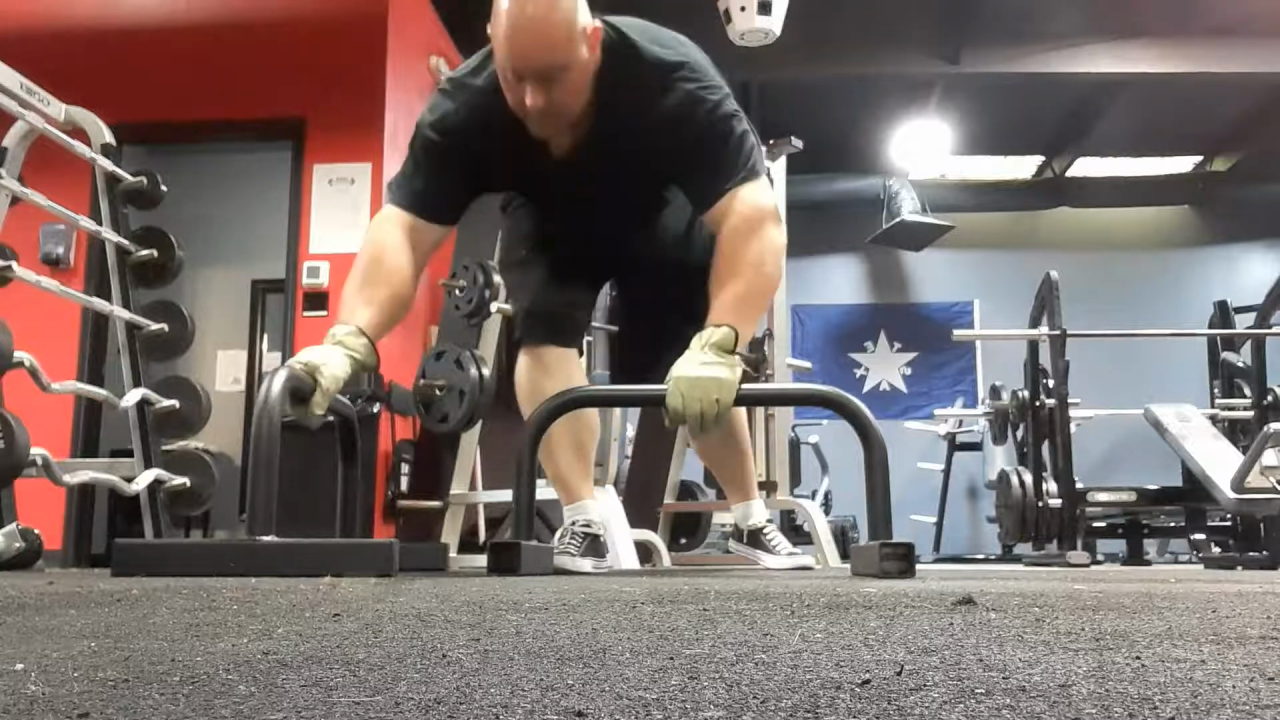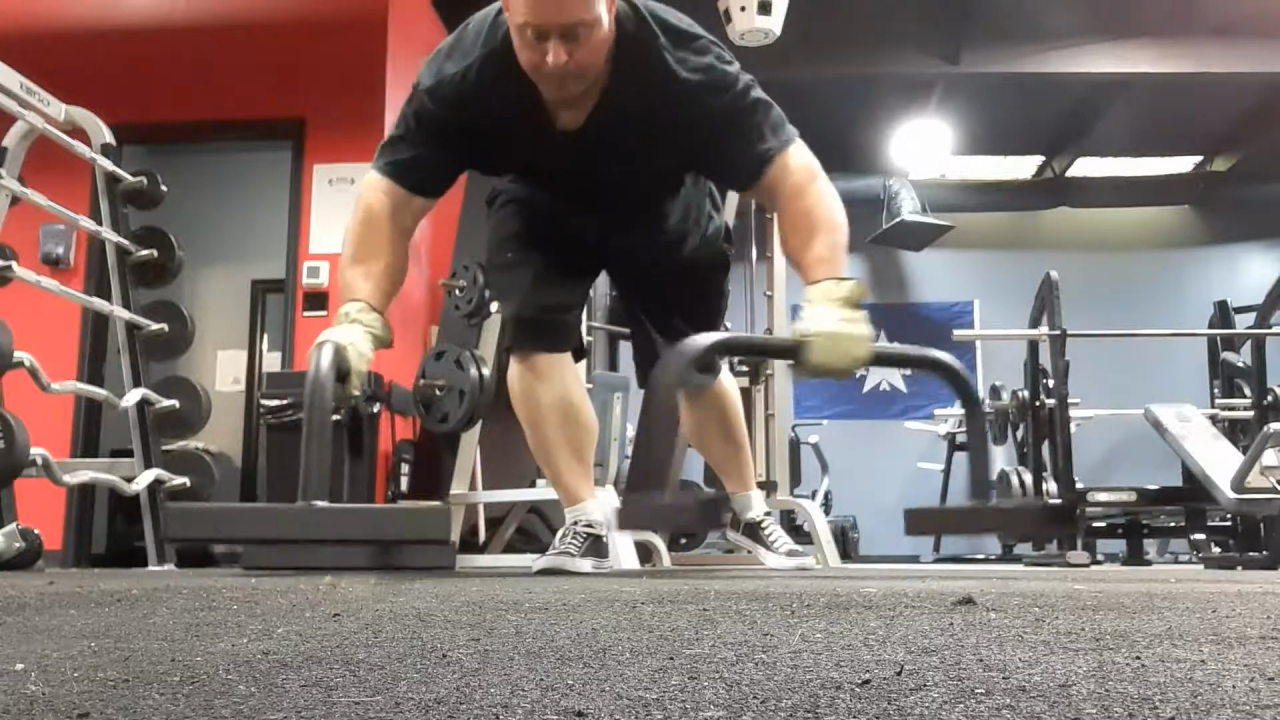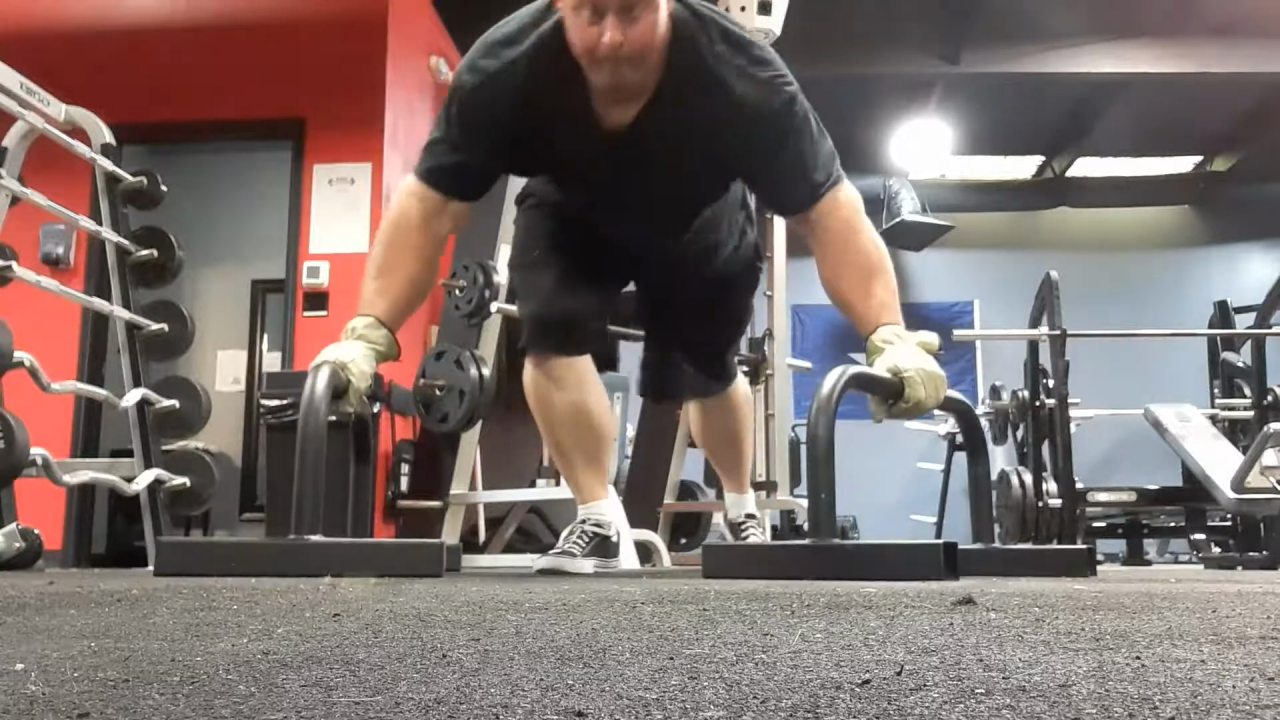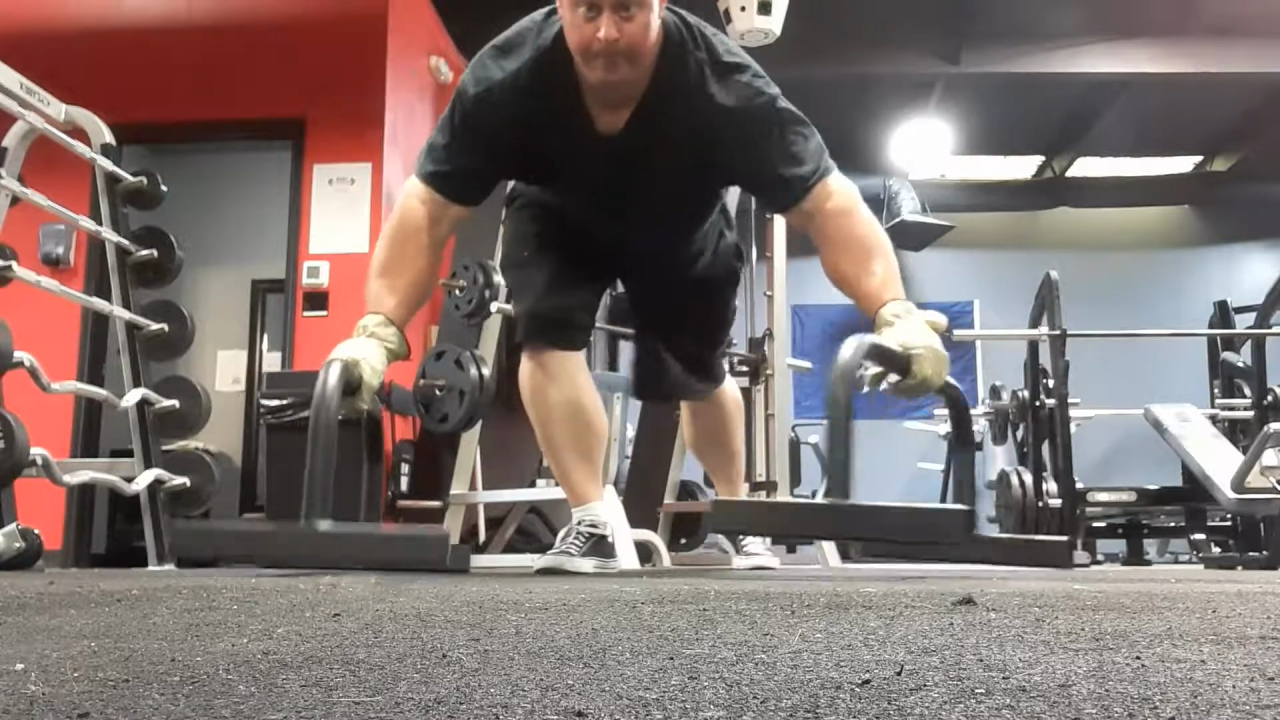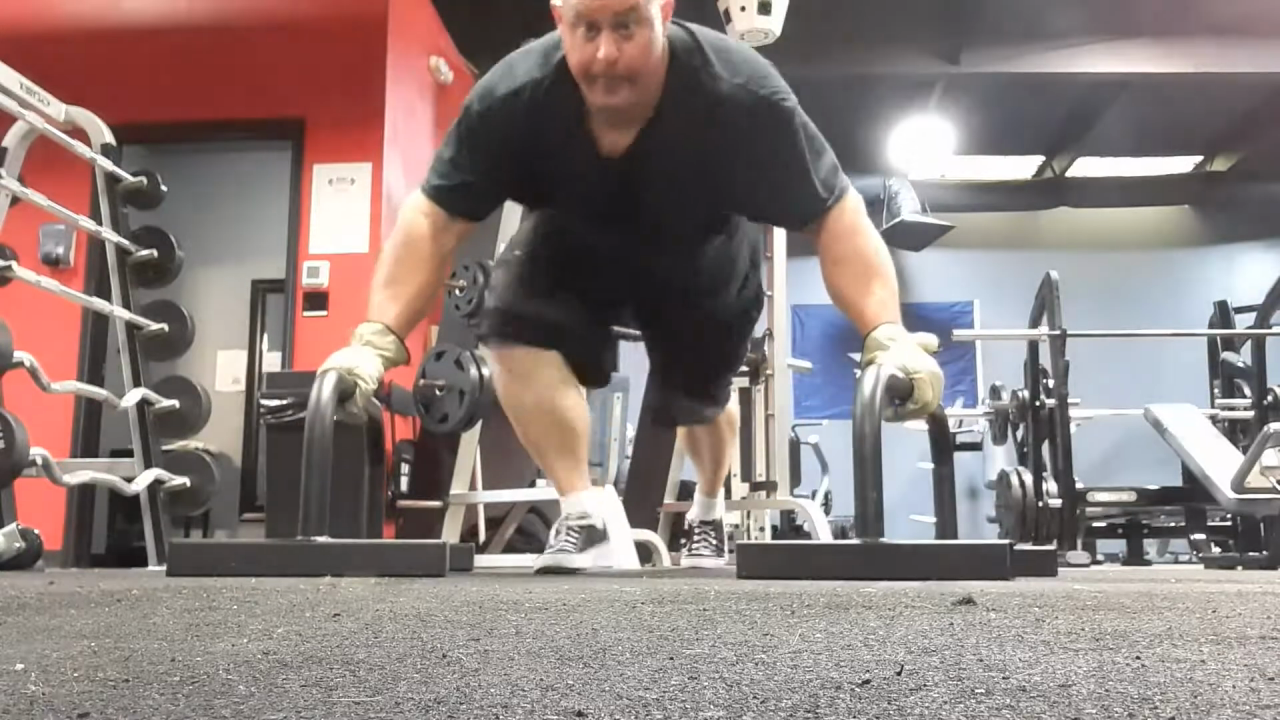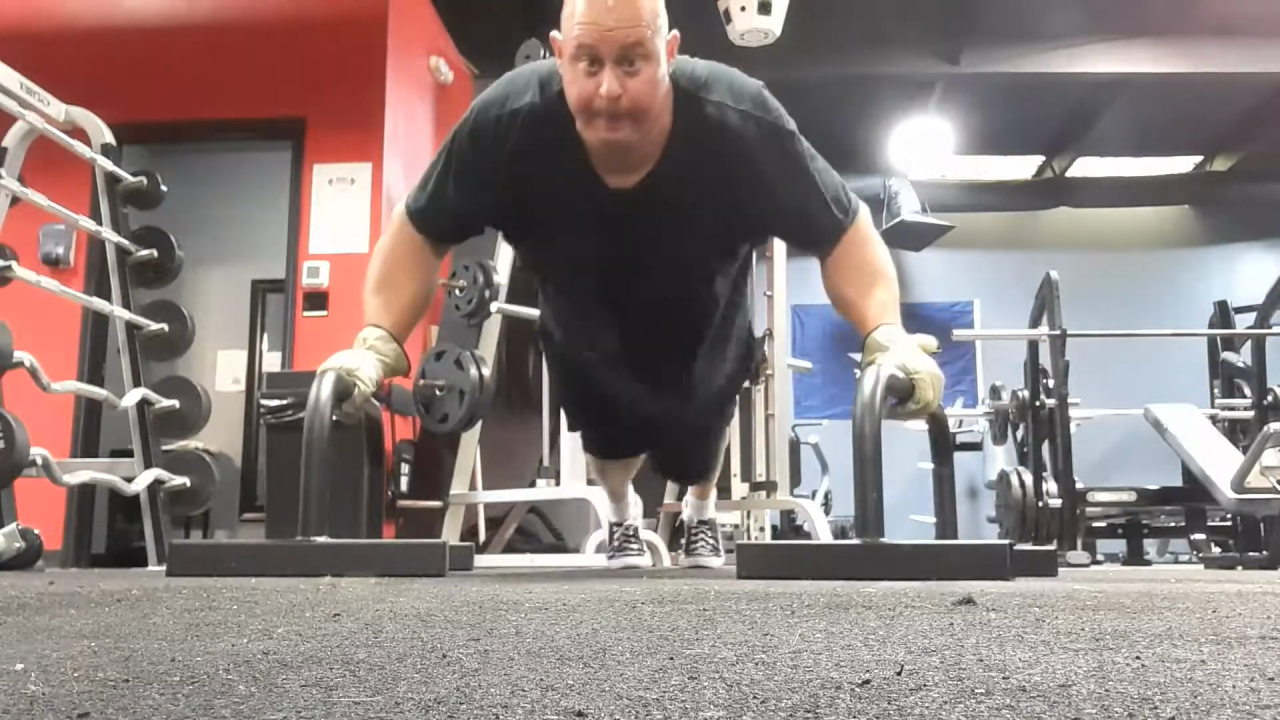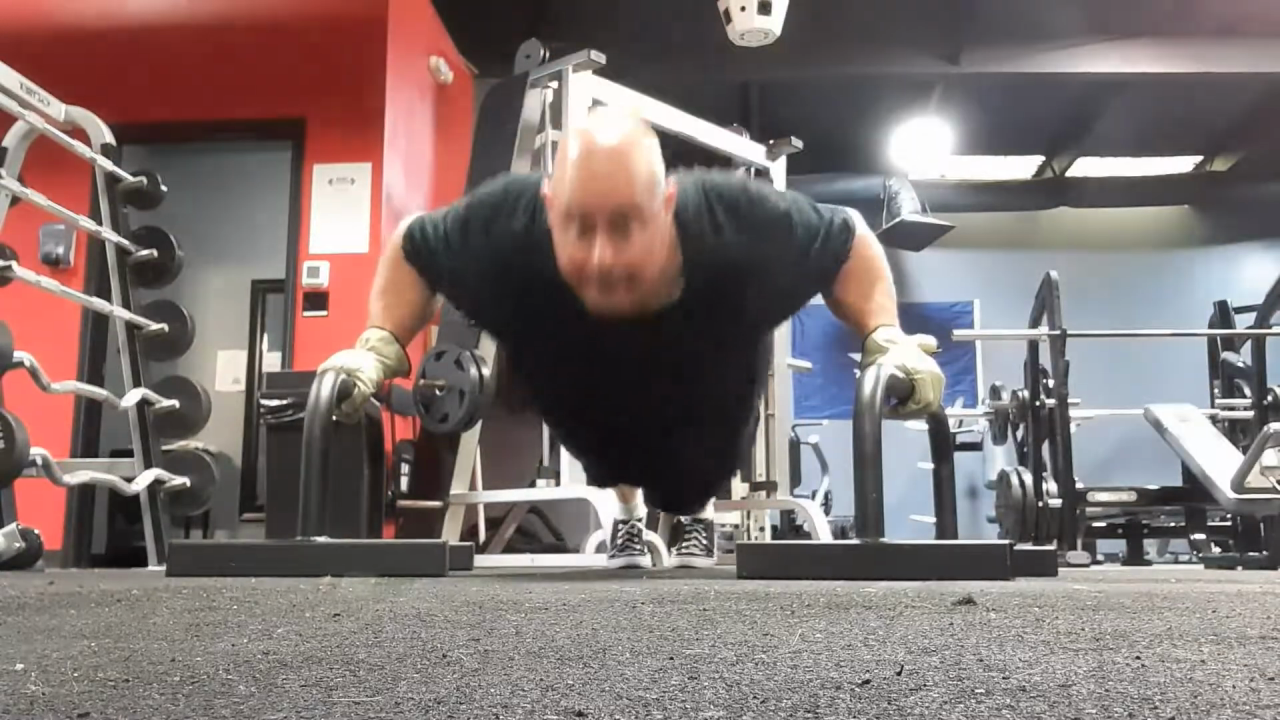
dt=0.4s
person 1, frame 1
left shoulder: (676, 83)
right shoulder: (464, 107)
left elbow: (753, 218)
right elbow: (403, 233)
left wrist: (719, 346)
right wrist: (346, 342)
left hip: (668, 222)
right hip: (552, 221)
left knee: (702, 381)
right knee: (545, 333)
left ankle: (751, 521)
right ankle: (583, 524)
person 1, frame 2
left shoulder: (680, 65)
right shoulder: (464, 75)
left elbow: (790, 177)
right elbow: (388, 201)
left wrist: (830, 293)
right wrist: (359, 316)
left hip: (666, 215)
right hip: (542, 211)
left knee: (696, 365)
right knee: (535, 338)
left ankle: (752, 515)
right ankle: (586, 523)
person 1, frame 3
left shoulder: (740, 74)
right shoulder: (505, 67)
left elbow: (829, 214)
right elbow: (427, 208)
left wrist: (890, 337)
right wrist: (368, 334)
left hip: (698, 227)
right hip: (571, 217)
left knee: (710, 372)
right knee: (553, 340)
left ankle: (741, 511)
right ankle: (595, 524)
person 1, frame 4
left shoulder: (725, 80)
right shoulder: (506, 76)
left elbow: (825, 202)
right elbow: (428, 208)
left wrist: (896, 314)
right wrist: (378, 331)
left hip: (682, 230)
right hip: (560, 221)
left knee: (700, 373)
right knee: (548, 335)
right ankle: (590, 525)
person 1, frame 5
left shoulder: (740, 92)
right shoulder: (514, 94)
left elbow: (835, 217)
right elbow: (435, 222)
left wrist: (888, 337)
right wrist: (377, 340)
left hip: (701, 257)
right hip: (578, 243)
left knee: (699, 399)
right knee: (511, 326)
left ankle: (707, 513)
right ankle: (582, 514)
person 1, frame 6
left shoulder: (741, 121)
right shoulder: (505, 120)
left elbow: (843, 230)
right elbow: (419, 233)
left wrist: (889, 340)
right wrist: (376, 346)
left hip: (701, 328)
right hip: (585, 334)
left knee: (694, 443)
right knee: (607, 441)
left ankle: (700, 520)
right ankle: (624, 519)
person 1, frame 7
left shoulder: (742, 228)
right shoulder: (501, 231)
left elbow: (847, 242)
right elbow: (412, 247)
left wrist: (889, 342)
right wrist: (378, 348)
left ankle: (696, 519)
right ankle: (628, 523)
